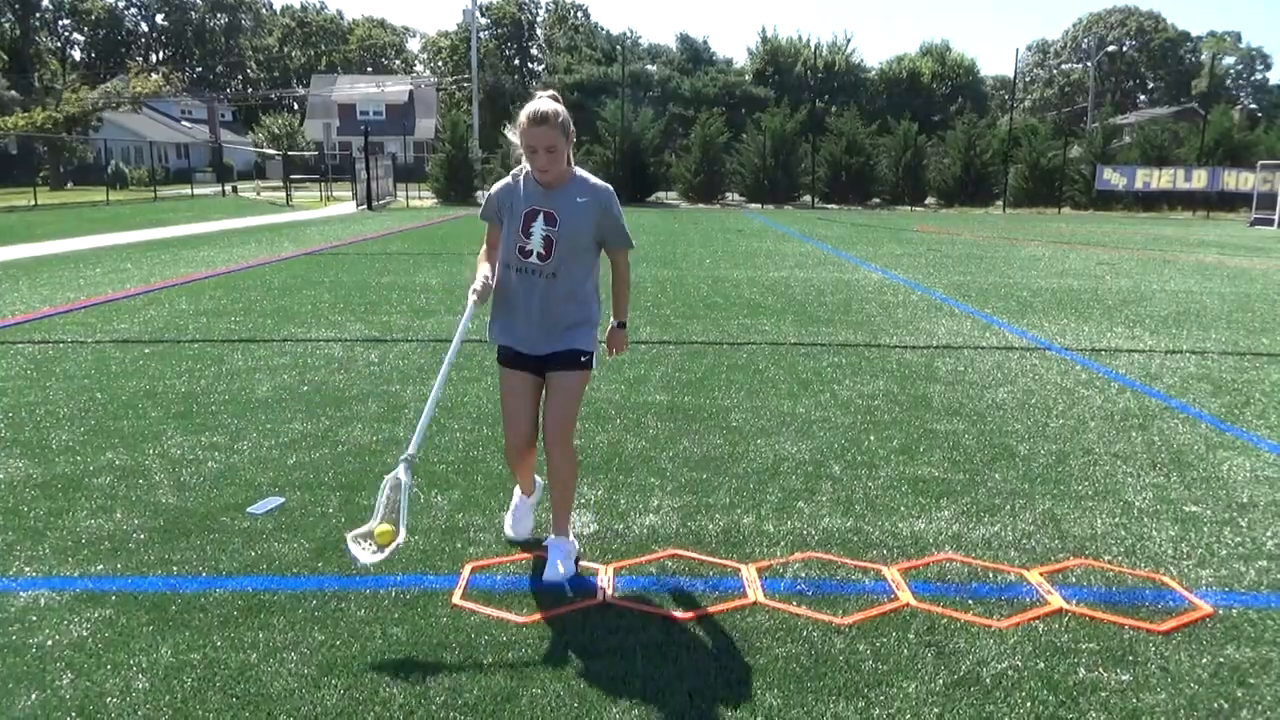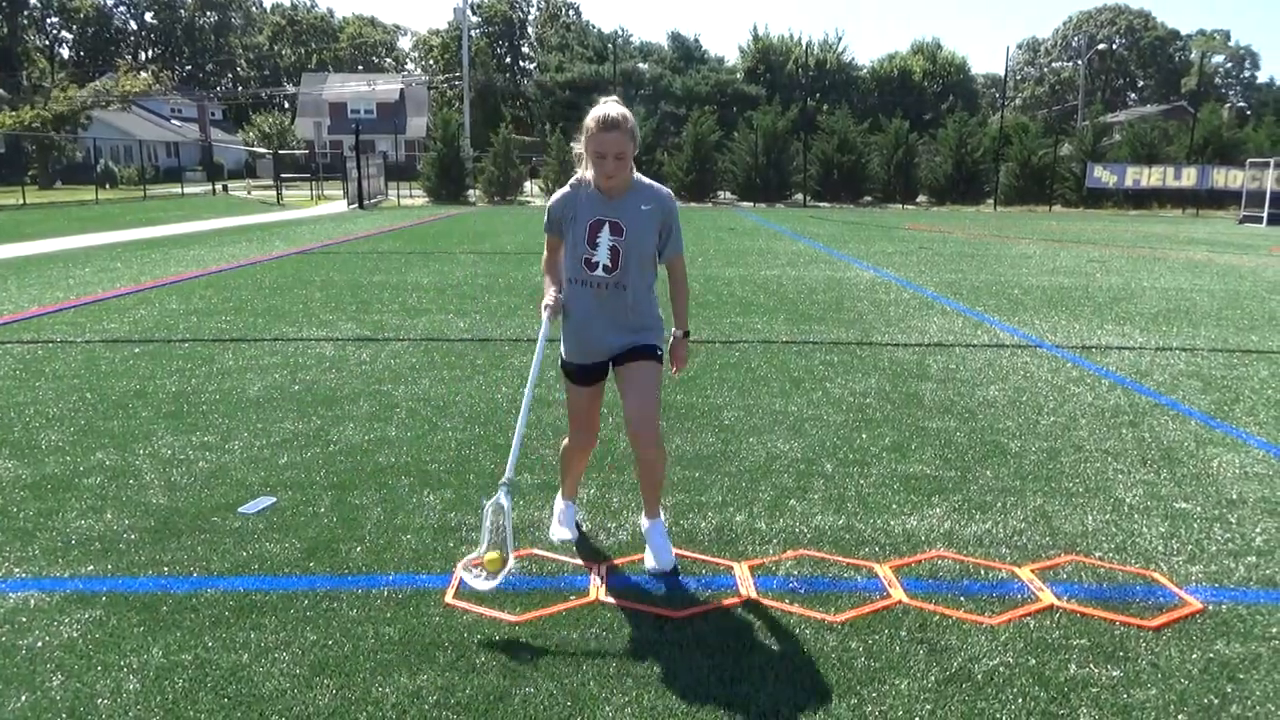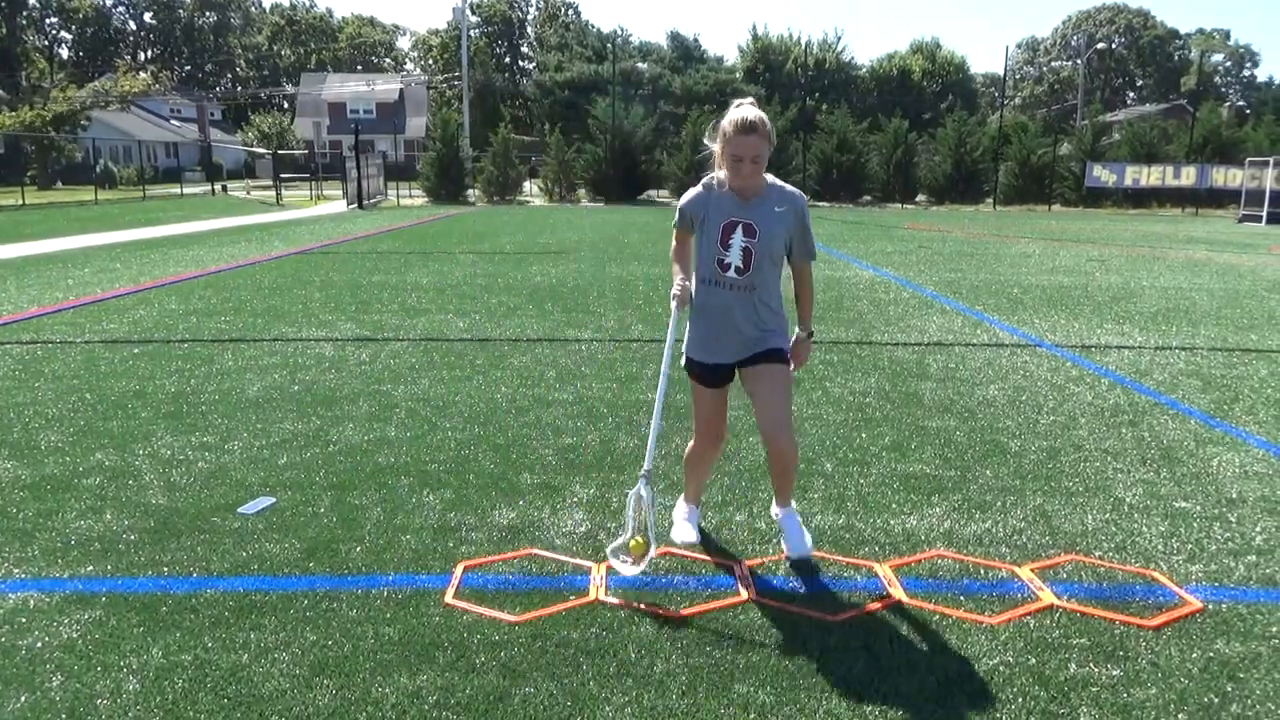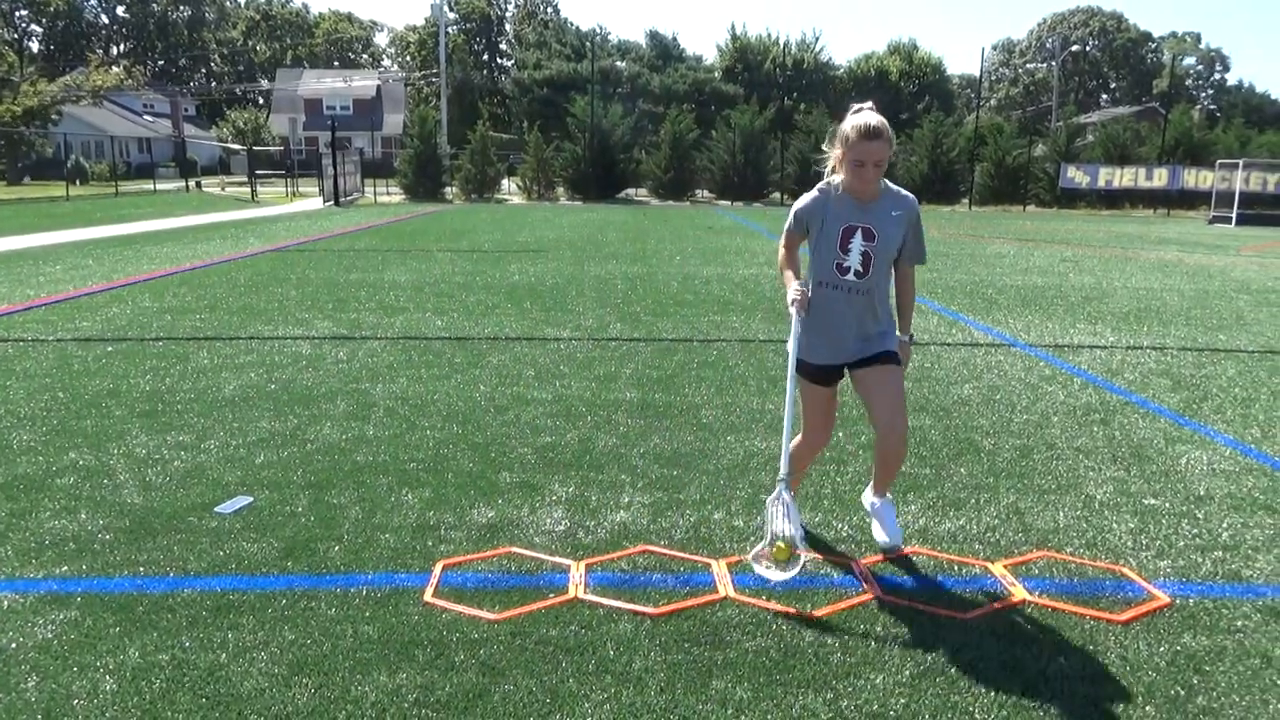
dt=0.7s
person 1, frame 1
left shoulder: (597, 196)
right shoulder: (505, 193)
left elbow: (619, 263)
right elbow: (491, 249)
left wrist: (619, 323)
right wrist: (484, 277)
left hip: (573, 334)
right hip: (515, 332)
left knee: (557, 438)
right knee: (519, 439)
left ankle: (561, 537)
right ankle: (525, 490)
person 1, frame 2
left shoulder: (659, 202)
right shoulder: (566, 201)
left elbow: (675, 271)
right elbow: (552, 258)
left wrist: (682, 331)
right wrist: (551, 291)
left hip: (640, 334)
right hip: (582, 340)
left knee: (645, 433)
right knee: (581, 438)
left ankle: (653, 522)
right ankle: (565, 502)
person 1, frame 3
left shoulder: (790, 203)
right shoulder: (699, 200)
left elbow: (802, 271)
right elbow: (680, 246)
left wrist: (803, 332)
right wrist: (680, 282)
left hip: (766, 339)
right hip: (708, 337)
left knee: (779, 434)
right knee: (708, 440)
left ankle: (785, 508)
right ankle: (689, 502)
person 1, frame 4
left shoulder: (904, 207)
right shoulder: (814, 205)
left elbow: (904, 273)
right elbow: (788, 249)
left wrist: (905, 334)
right wrist: (793, 285)
left hip: (874, 338)
right hip: (818, 341)
left knee: (894, 436)
right knee: (815, 438)
left ankle: (879, 496)
right ankle: (786, 493)
